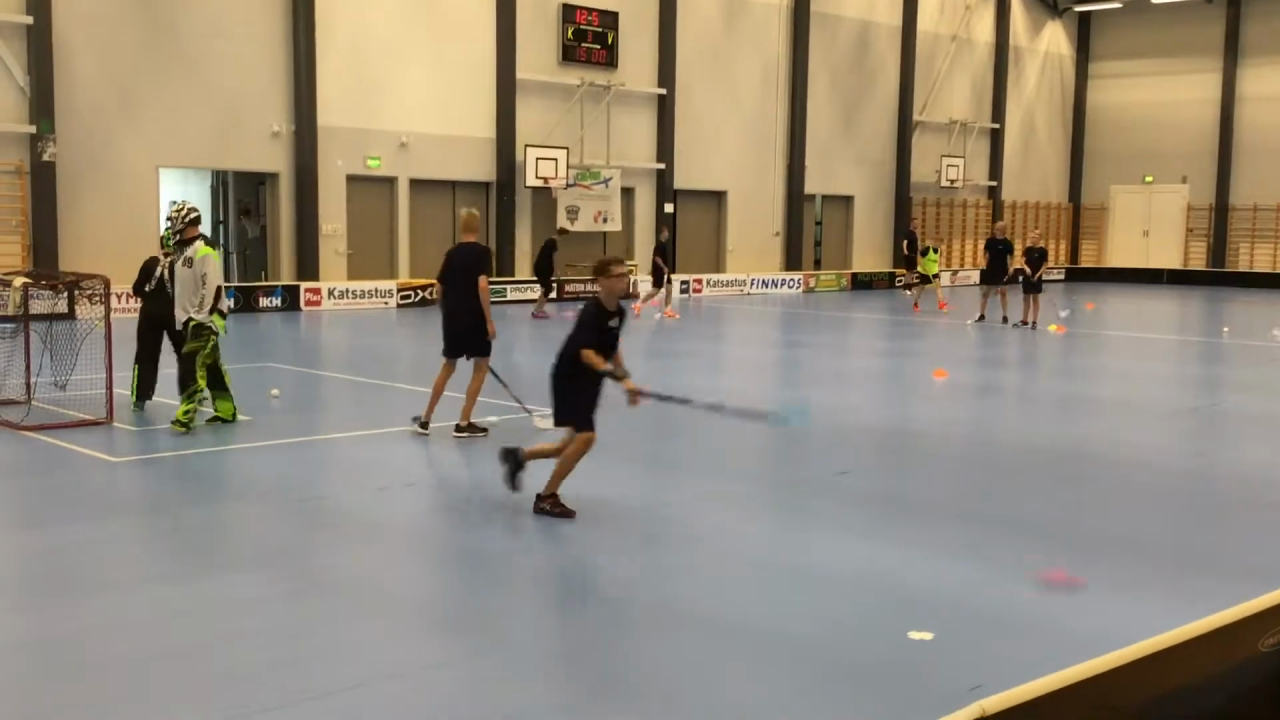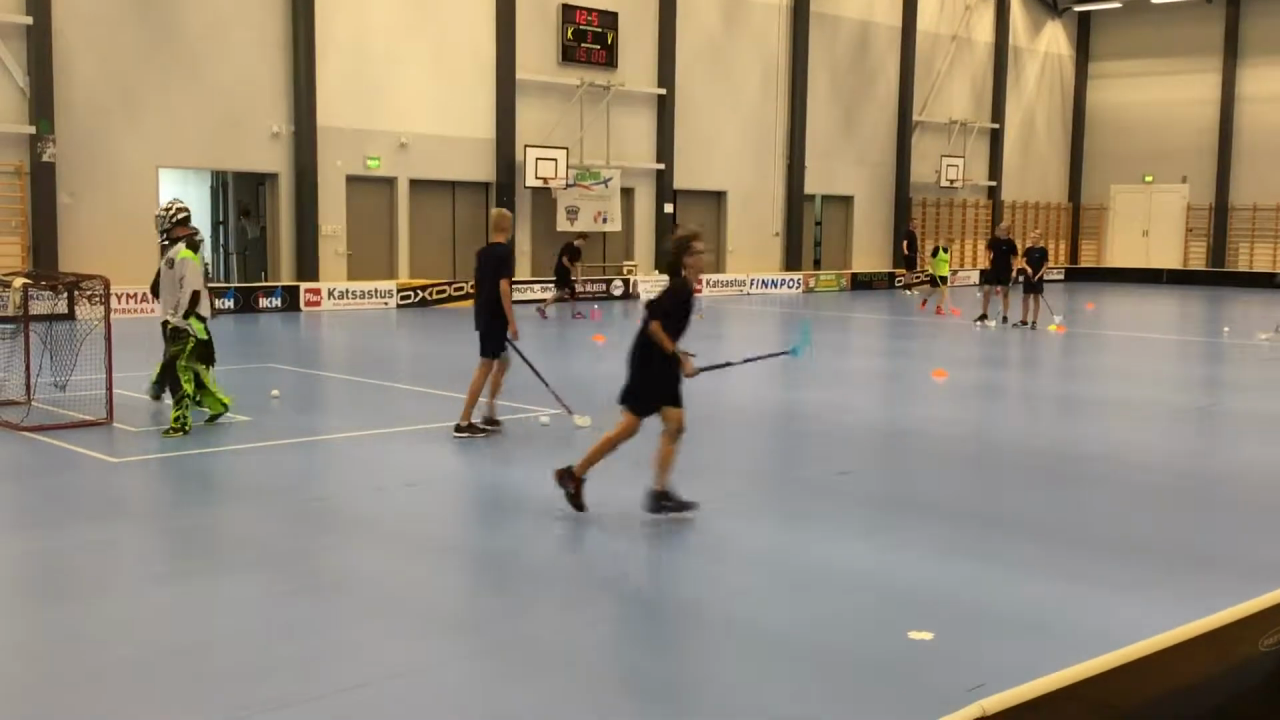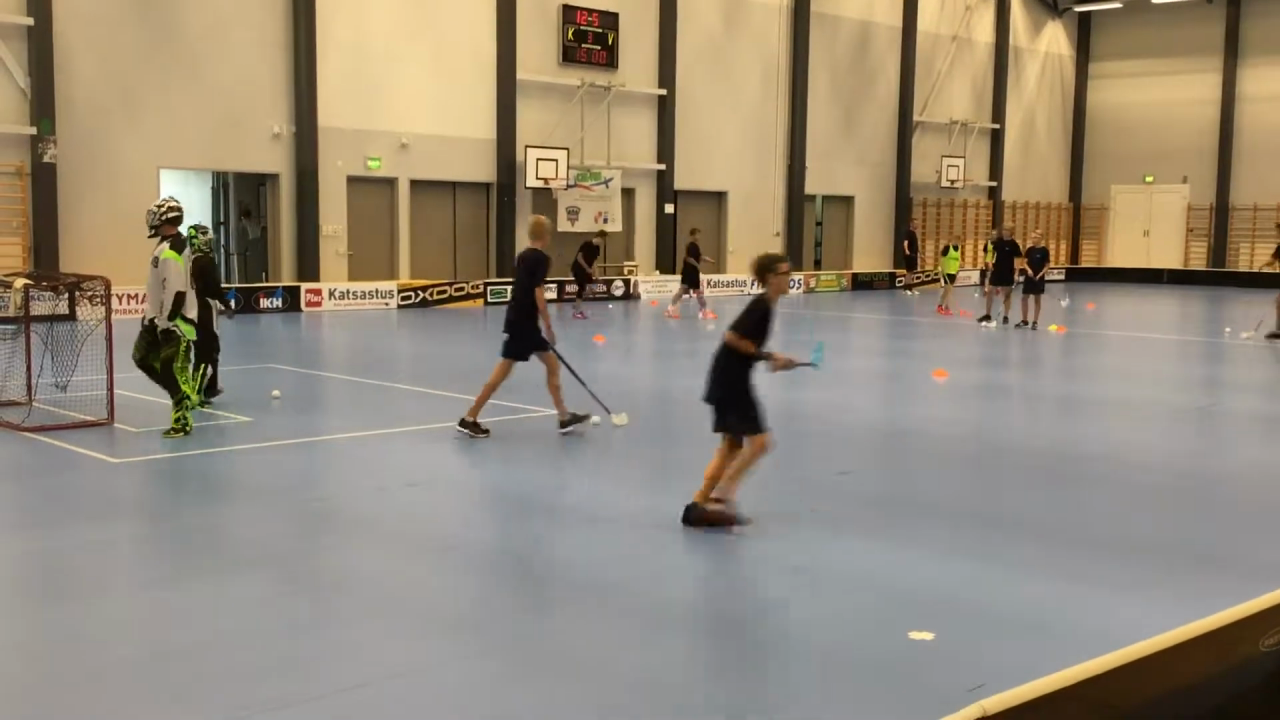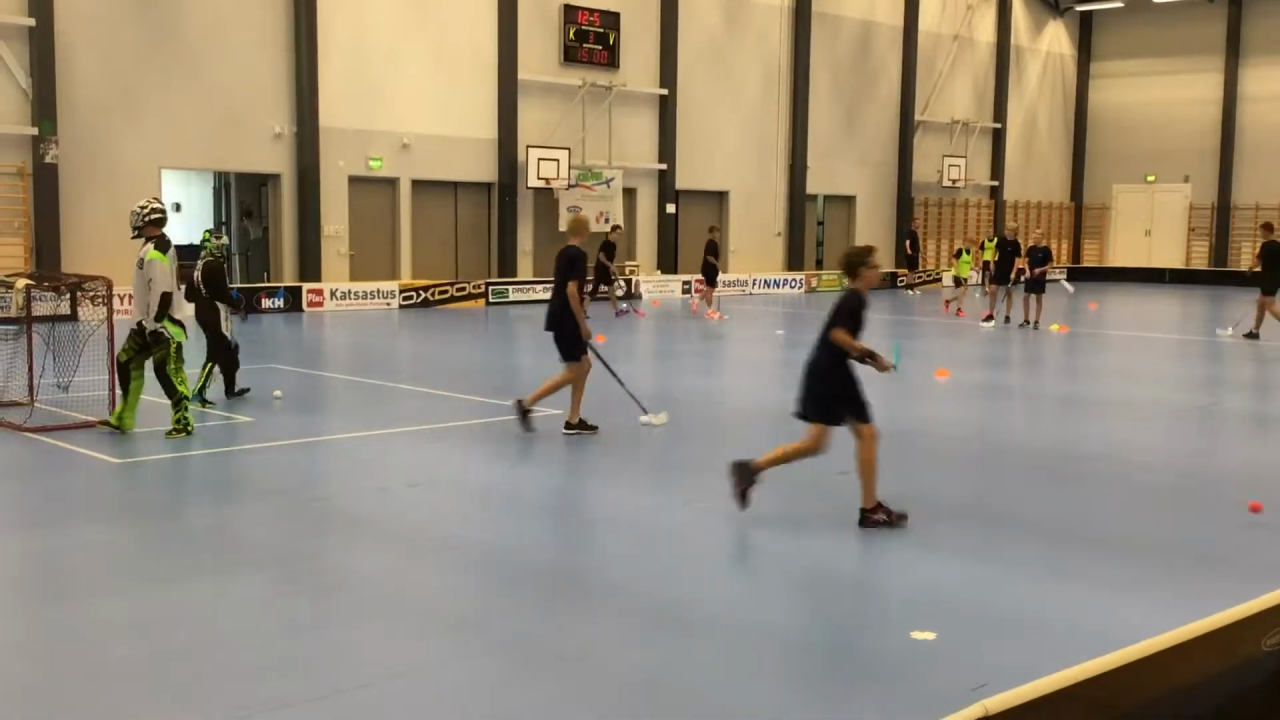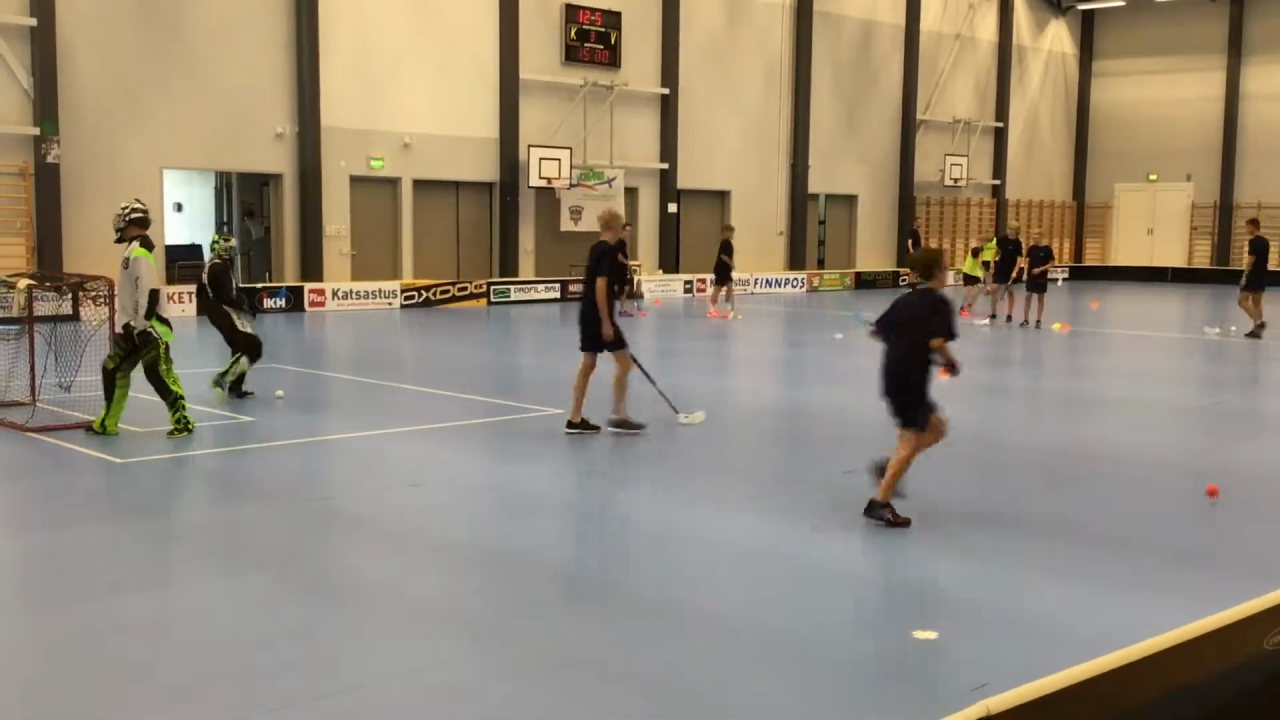
dt=0.2s
person 1, frame 1
left shoulder: (618, 312)
right shoulder: (592, 314)
right elbow: (586, 353)
left wrist: (626, 376)
right wrist: (620, 379)
left hip: (588, 382)
right hip: (570, 379)
left knee: (579, 442)
right knee: (583, 438)
left ankle: (518, 456)
right ankle: (546, 496)
person 1, frame 2
left shoulder: (683, 287)
right shoulder: (680, 288)
left elbow: (656, 320)
right elbow: (654, 326)
left wrist: (678, 355)
right wrist: (679, 357)
left hip: (663, 363)
right hip: (650, 362)
left knee: (676, 423)
right knee: (629, 425)
left ankle: (661, 493)
right ankle: (573, 474)
person 1, frame 3
left shoulder: (763, 306)
right shoulder: (761, 306)
right elbow: (732, 337)
left wrist: (771, 358)
right wrist: (765, 356)
left hip: (727, 378)
right hip: (731, 379)
left knee: (731, 446)
right knee: (759, 443)
left ankle: (698, 505)
right ankle: (718, 499)
person 1, frame 4
left shoulder: (849, 299)
right shoulder: (855, 300)
right elbow: (837, 335)
left wrist: (866, 356)
right wrist: (871, 356)
left hip: (820, 373)
right hip: (832, 373)
left knee: (816, 443)
right knee: (868, 434)
left ankle: (750, 468)
right ankle: (871, 509)
person 1, frame 5
left shoulder: (904, 300)
right shoulder: (939, 303)
left elbow: (877, 332)
right elbow: (937, 343)
right wrist: (952, 363)
left hip: (894, 372)
right hip: (910, 376)
left knee: (937, 426)
right knee: (909, 441)
left ankle: (888, 466)
right ankle: (879, 503)
person 2, frame 1
left shoulder: (204, 249)
right shoulder: (182, 248)
left elbow: (213, 287)
left wrist: (202, 316)
right wrist: (182, 316)
left hip: (205, 319)
right hip: (191, 318)
left knee: (191, 363)
right knee: (210, 364)
left ankle: (186, 417)
right ankle: (226, 411)
person 2, frame 2
left shoulder: (186, 251)
right shoulder: (174, 246)
left elbow: (192, 291)
left wrist: (179, 320)
right wrist: (172, 318)
left hip: (186, 320)
right hip: (176, 318)
left knee: (178, 368)
right knee: (191, 365)
left ankle: (181, 422)
right ankle: (217, 403)
person 2, frame 3
left shoulder: (171, 251)
right shoulder: (168, 242)
left elbow: (176, 292)
left wrist: (166, 323)
left hip: (175, 321)
right hip: (161, 317)
left knee: (174, 370)
right knee: (144, 357)
left ankle: (182, 422)
right ankle: (184, 396)
person 2, frame 4
left shoulder: (156, 251)
right shoulder: (153, 245)
left elbow: (163, 293)
left wrist: (153, 324)
left hip: (162, 323)
right hip: (148, 321)
left knee: (168, 372)
right knee: (127, 363)
left ankle: (183, 422)
right ankle: (123, 418)
person 2, frame 5
left shoulder: (140, 249)
right shoulder: (135, 248)
left elbow: (150, 290)
left wrist: (144, 325)
left hip: (146, 325)
right hip: (131, 324)
left knee: (159, 372)
right knee: (113, 369)
left ankle: (183, 421)
right ankle: (107, 423)
person 3, frame 1
left shoulder: (452, 253)
right shoulder: (482, 252)
left elbow: (440, 288)
right elbow: (482, 285)
right wrist: (489, 321)
left hip: (453, 319)
right hip: (474, 320)
left knee: (448, 367)
right knee: (480, 368)
left ankle: (425, 420)
right ankle: (463, 424)
person 3, frame 2
left shoulder: (483, 252)
right shoulder: (505, 252)
right elbow: (504, 287)
right wrist: (512, 322)
left hip: (485, 316)
right hip: (495, 318)
left knee: (503, 362)
right knee: (484, 369)
left ankle: (489, 415)
right ankle: (463, 423)
person 3, frame 3
left shoulder: (523, 256)
right shoulder: (541, 259)
right elbow: (539, 294)
right wrist: (548, 326)
left hip: (519, 320)
right hip: (523, 323)
left knee: (552, 363)
right knee: (502, 372)
left ankle: (564, 416)
right ankle: (469, 419)
person 3, frame 4
left shoulder: (563, 253)
right shoulder: (578, 255)
right elbow: (572, 291)
right wrist: (583, 324)
left hip: (558, 319)
right hip: (566, 322)
left knee: (584, 365)
right knee: (571, 373)
left ankle: (574, 420)
right ankle: (527, 403)
person 3, frame 5
left shoulder: (597, 248)
right shoulder: (608, 250)
right elbow: (600, 286)
right wrist: (607, 322)
left hip: (587, 315)
right hip: (598, 317)
left knee: (587, 365)
right knee: (623, 361)
left ankle: (576, 420)
right ankle: (618, 417)
person 4, frame 1
left shoulder: (151, 262)
left elbow: (137, 289)
left hip: (150, 312)
right hip: (173, 313)
left knee: (145, 356)
left ankle: (140, 399)
person 4, frame 2
left shoulder: (169, 263)
right shoulder: (197, 264)
left elbow: (155, 290)
right elbow: (201, 292)
right wrist: (211, 308)
left hip: (172, 313)
right hip: (192, 315)
left knee: (174, 353)
right knee: (203, 354)
left ankle: (157, 385)
right ankle: (197, 396)
person 4, frame 3
right shoulder: (206, 261)
right elbow: (215, 289)
right wrist: (227, 305)
right hip: (204, 311)
left knee: (210, 349)
right knee: (205, 352)
left ankle: (210, 388)
right ankle: (196, 396)
person 4, frame 4
left shoulder: (200, 266)
right shoulder: (216, 266)
left elbow: (189, 295)
right elbow: (225, 294)
right wrist: (238, 305)
left hip: (203, 313)
right hip: (215, 314)
left knee: (229, 350)
right knee: (217, 355)
left ankle: (231, 389)
right ankle: (198, 394)
person 4, frame 5
left shoulder: (213, 267)
right shoulder: (220, 268)
left elbow: (216, 293)
right elbow: (225, 297)
left wrist: (239, 300)
right wrist: (243, 305)
left hip: (219, 314)
right hip: (225, 314)
left knee: (241, 347)
right knee: (252, 346)
left ankle: (236, 389)
right ankle: (222, 379)
